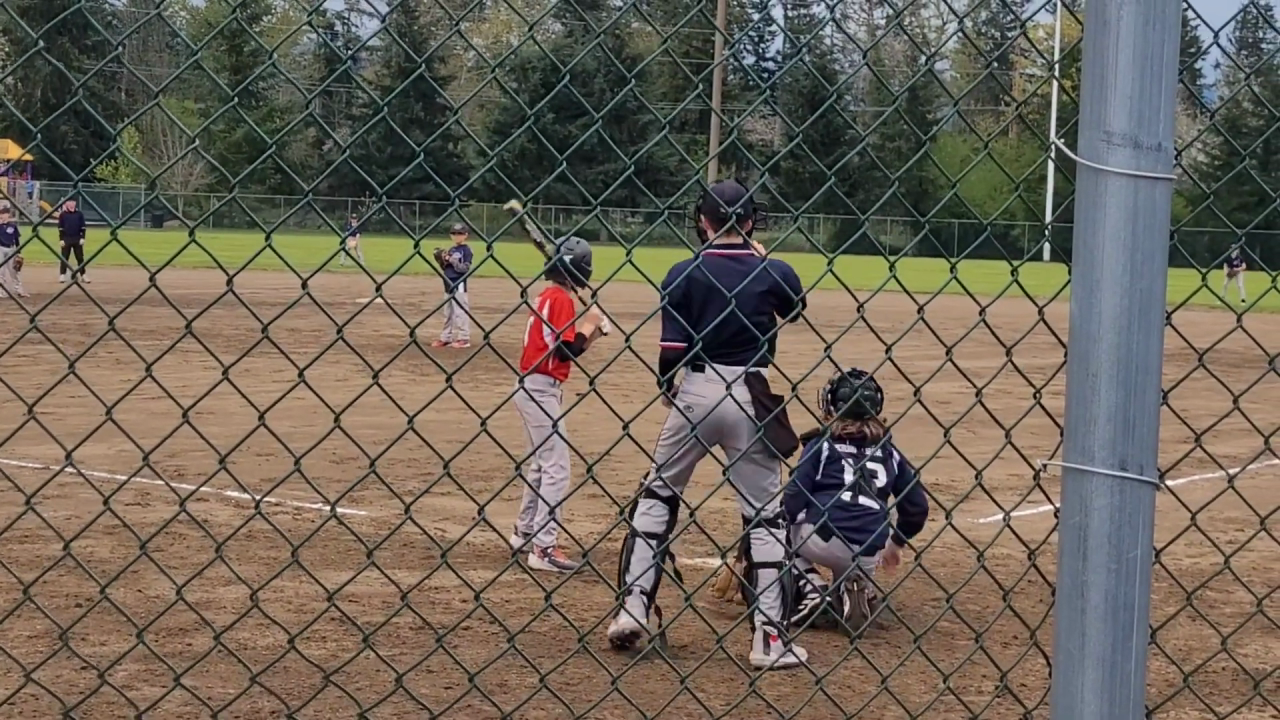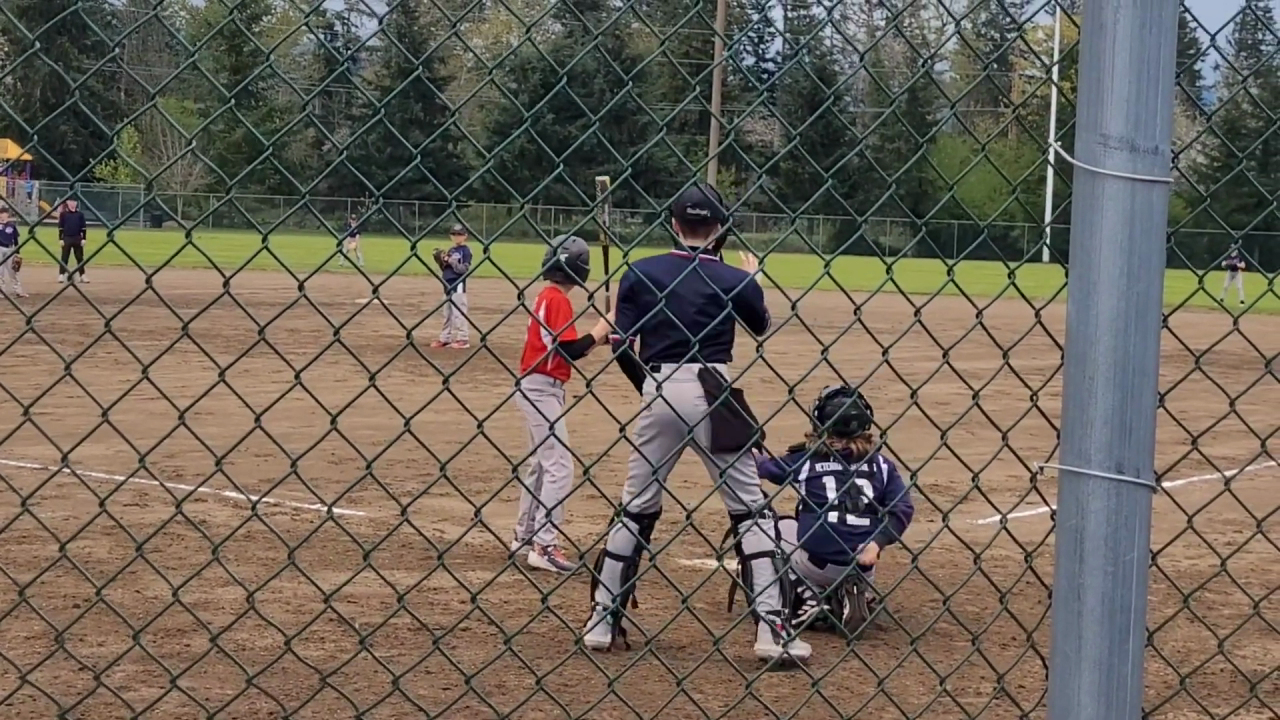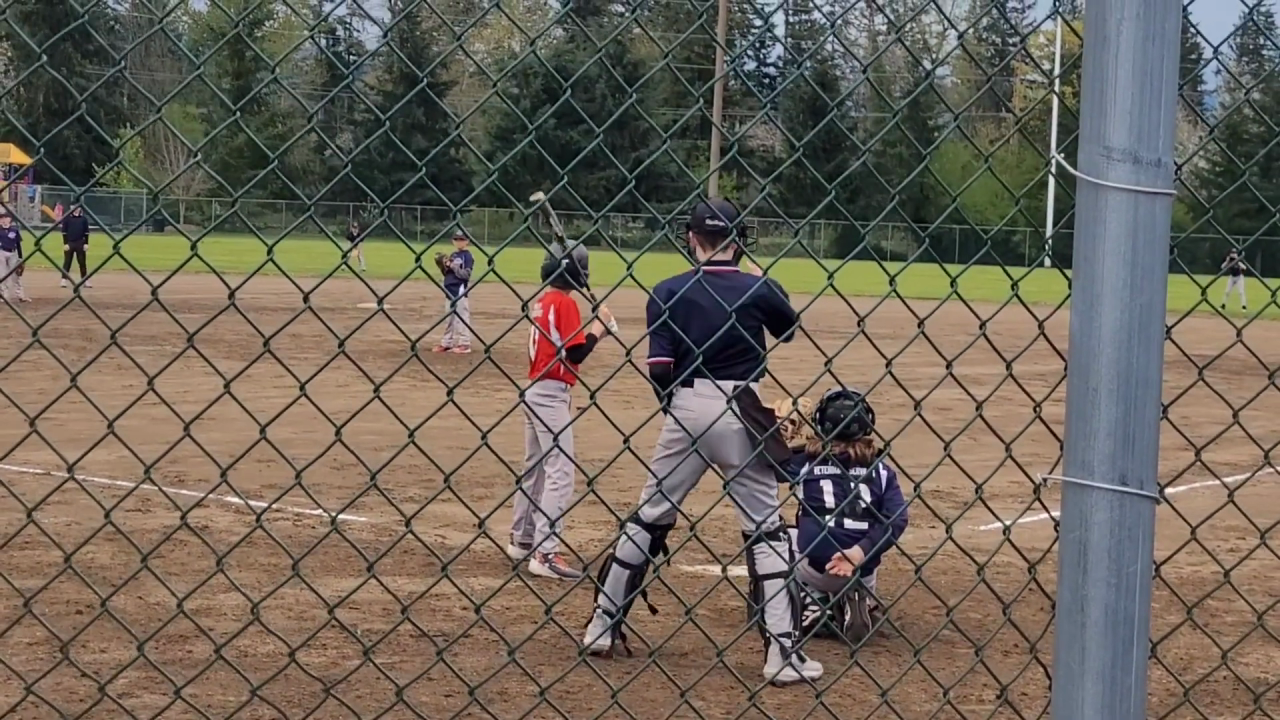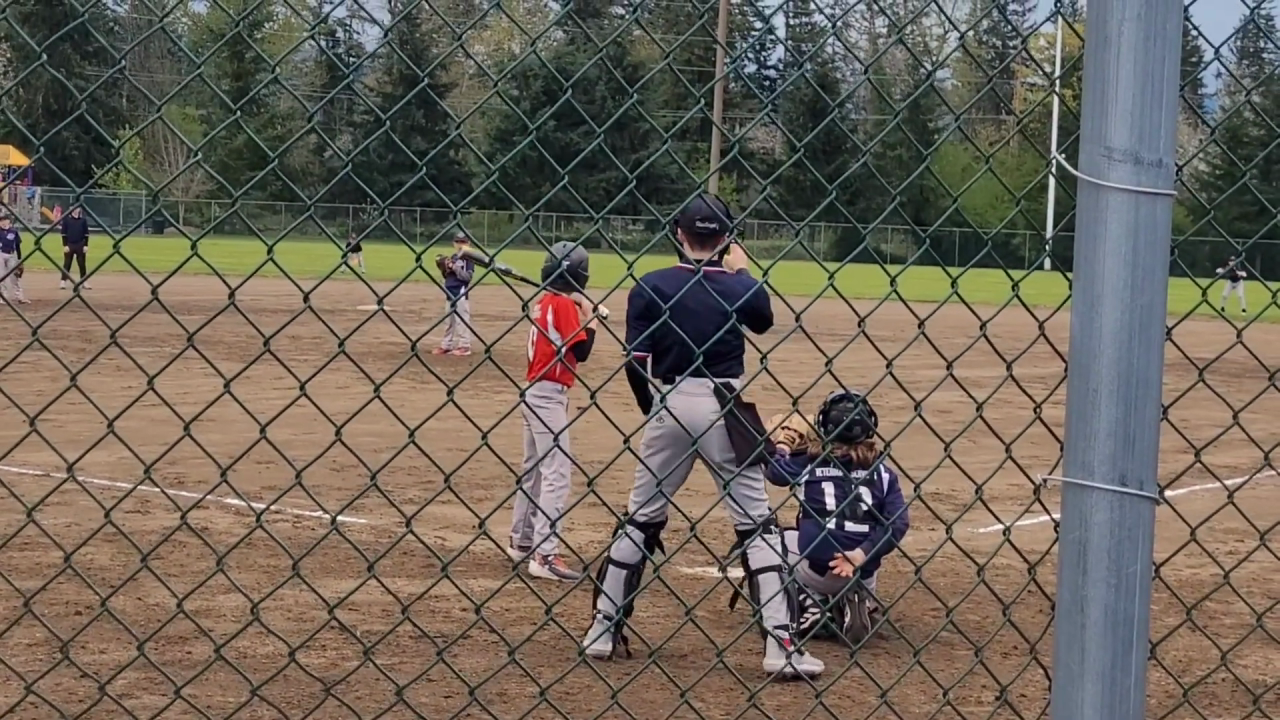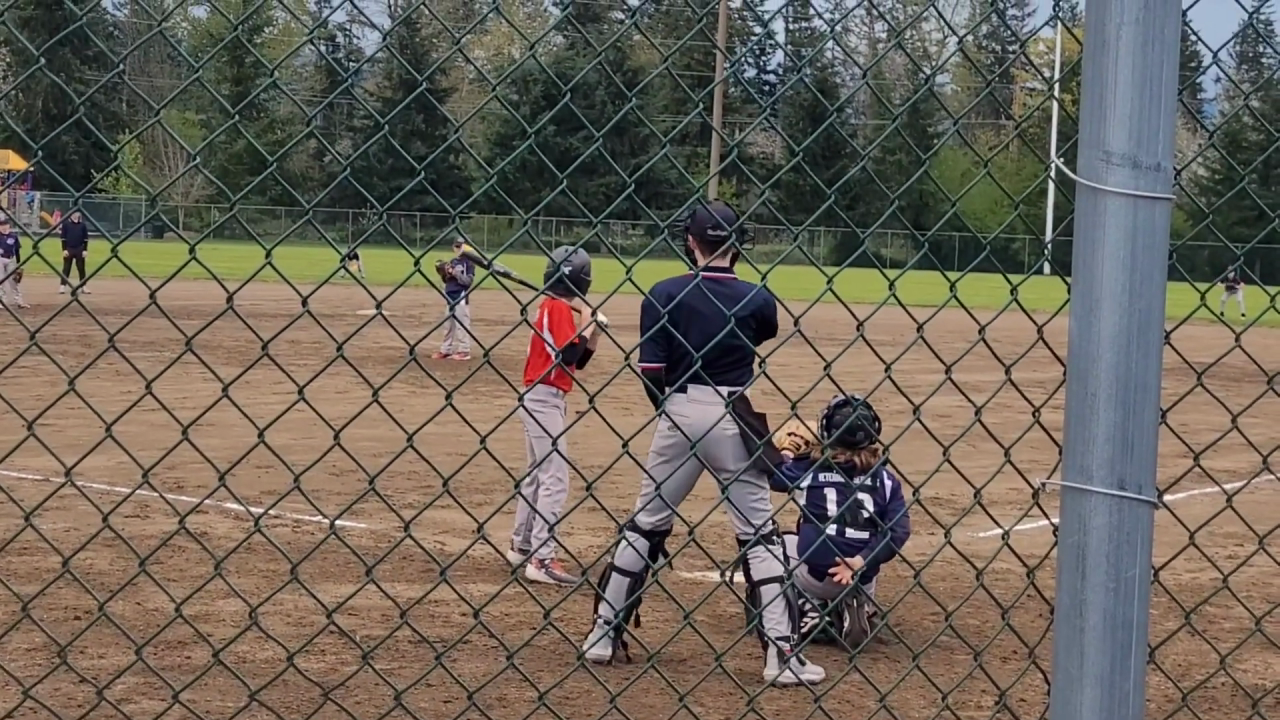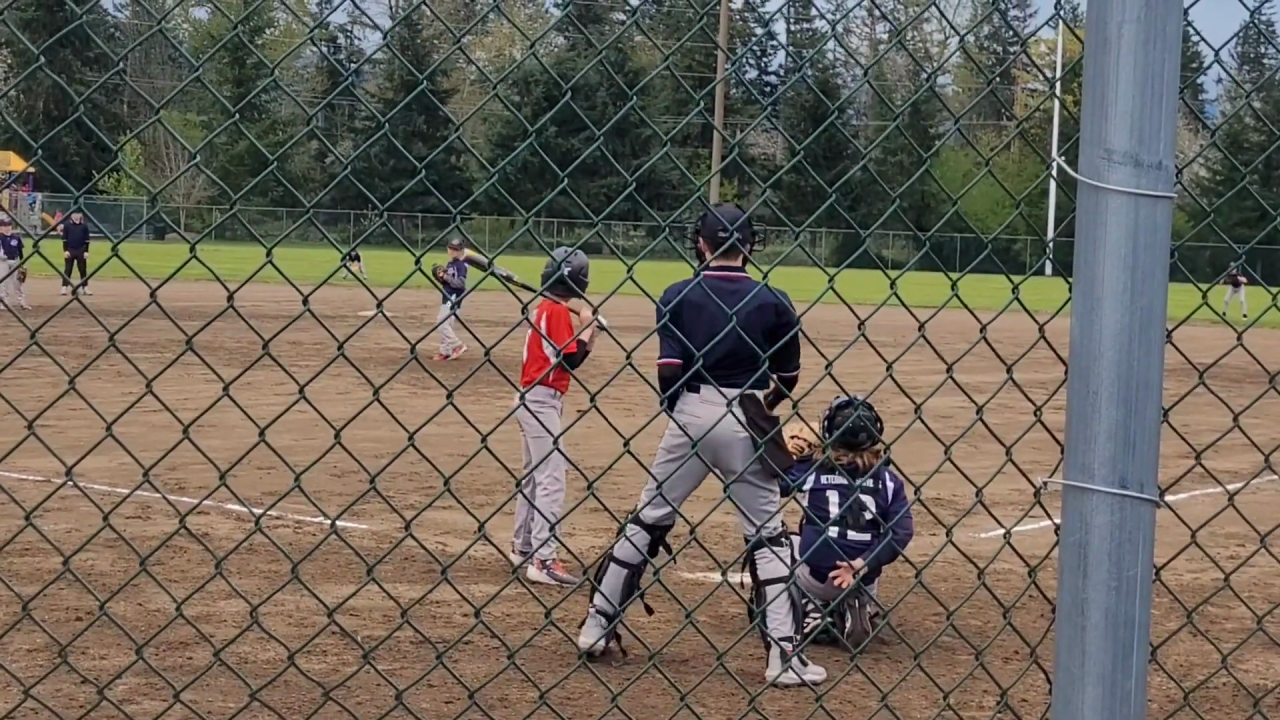
dt=0.4s
person 1, frame 1
left shoulder: (682, 275)
right shoulder: (775, 273)
left elbow: (670, 350)
right elbow: (796, 310)
left wrist: (667, 391)
left hip: (696, 392)
right hip: (749, 398)
left knee: (658, 491)
right knee: (764, 515)
left ankle: (635, 604)
right ankle: (769, 637)
person 1, frame 2
left shoulder: (640, 272)
right shoulder: (735, 280)
left elbow: (620, 346)
right elbow: (761, 326)
left hip: (660, 393)
right hip: (713, 396)
left knee: (635, 509)
right knee: (751, 511)
left ankle: (603, 621)
right ankle: (772, 627)
person 1, frame 3
left shoulder: (667, 291)
right shoulder: (758, 289)
left elbow: (658, 368)
right elbow: (788, 329)
left hip: (687, 408)
right hip: (740, 414)
left knee: (648, 519)
right knee: (765, 531)
left ankle: (603, 625)
right ankle: (782, 649)
person 1, frame 4
left shoulder: (650, 286)
right shoulder: (744, 288)
left elbow: (635, 364)
right elbow: (764, 322)
left wrist: (651, 413)
left hip: (670, 407)
right hip: (724, 411)
left knee: (640, 520)
right knee: (758, 526)
left ankle: (603, 630)
right ankle: (780, 643)
person 1, frame 5
left shoulder: (663, 294)
right shoulder: (756, 298)
left elbow: (650, 372)
left hip: (678, 414)
right hip: (732, 419)
left knee: (644, 526)
right knee: (760, 535)
left ankle: (603, 636)
right ankle: (781, 655)
person 1, frame 6
left shoulder: (676, 296)
right shoulder: (773, 301)
left elbow: (668, 371)
right elbow: (790, 377)
left wrist: (678, 415)
left hip: (691, 414)
right hip: (744, 421)
left knee: (646, 521)
right knee: (767, 536)
left ankle: (597, 626)
right ankle: (784, 654)
person 2, frame 1
left shoulder: (545, 297)
right shoulder: (561, 300)
right elbow: (566, 352)
left wrist: (592, 333)
right wrist: (590, 324)
left hip: (531, 387)
right hip: (541, 389)
left knee: (541, 466)
right knee: (556, 469)
left ankle: (524, 532)
right ankle: (543, 548)
person 2, frame 2
left shoulder: (546, 297)
right shoulder: (558, 300)
right elbow: (569, 351)
left wrist: (598, 338)
right wrist: (601, 329)
left hip: (536, 387)
right hip: (543, 389)
left knee: (540, 465)
right knee: (559, 468)
left ankle: (525, 536)
right ankle: (544, 547)
person 2, frame 3
left shoulder: (542, 302)
right shoulder: (564, 303)
right elbow: (575, 354)
left wrist: (596, 331)
right wrist: (599, 325)
left hip: (535, 391)
right hip: (551, 394)
left knee: (535, 469)
right knee: (560, 474)
left ankle: (522, 541)
right ankle: (545, 555)
person 2, frame 4
left shoulder: (542, 303)
right shoulder: (563, 303)
right elbow: (580, 352)
left wrist: (586, 319)
right wrist: (592, 318)
left hip: (535, 392)
right hip: (549, 396)
left knee: (533, 472)
right knee: (556, 475)
left ankle: (522, 542)
right ankle: (544, 556)
person 2, frame 5
left shoulder: (551, 307)
right shoulder: (558, 308)
left elbow: (578, 361)
right elbow: (569, 355)
left wrist: (593, 331)
right wrist: (587, 324)
left hip: (539, 398)
right hip: (545, 399)
left knee: (537, 476)
right knee: (554, 480)
left ankle: (522, 546)
right ankle: (541, 560)
person 2, frame 6
left shoulder: (543, 308)
right shoulder: (558, 311)
left elbow: (569, 362)
right elbow: (569, 362)
left wrist: (591, 333)
right wrist: (587, 328)
left hip: (533, 399)
right hip: (542, 400)
left knee: (533, 477)
right knee: (551, 481)
left ankle: (523, 548)
right ankle: (543, 561)
person 3, frame 1
left shoulder: (822, 444)
right shoulder: (890, 452)
left elbow: (794, 498)
right elbow: (917, 507)
right wrist: (897, 541)
left hip: (823, 540)
right hip: (866, 552)
left ankle: (811, 592)
right ankle: (850, 596)
person 3, frame 2
left shoulder: (806, 459)
right shoulder: (881, 464)
left elbow: (767, 469)
right elbow: (902, 508)
left wrist: (752, 456)
right wrist: (876, 543)
left hip: (816, 561)
right hip: (861, 568)
left knee: (778, 528)
left ankle: (808, 599)
right ankle: (855, 597)
person 3, frame 3
left shoulder: (806, 461)
right shoulder: (881, 469)
right elbow: (897, 520)
left wrist: (781, 435)
right wrist: (860, 552)
left hip: (816, 566)
right hip: (863, 573)
left ankle: (812, 604)
right ankle: (860, 603)
person 3, frame 4
left shoulder: (808, 462)
right shoulder: (882, 472)
left elbow: (773, 469)
right elbow: (897, 523)
left wrist: (783, 445)
right wrist: (860, 556)
left hip: (815, 569)
right hip: (863, 574)
right knee: (861, 588)
left ankle: (811, 606)
right ankle: (860, 606)
person 3, frame 5
left shoulder: (810, 466)
right shoulder: (885, 477)
left elbow: (773, 475)
right elbow: (898, 530)
right wrist: (860, 562)
left hip: (815, 575)
right hip: (862, 579)
right knee: (861, 594)
left ankle: (810, 611)
right ankle: (859, 609)
person 3, frame 6
left shoulder: (812, 468)
right shoulder: (887, 479)
right elbow: (901, 532)
right wrist: (862, 565)
left hip: (817, 575)
right hip: (865, 580)
left ankle: (812, 611)
right ankle: (858, 610)
